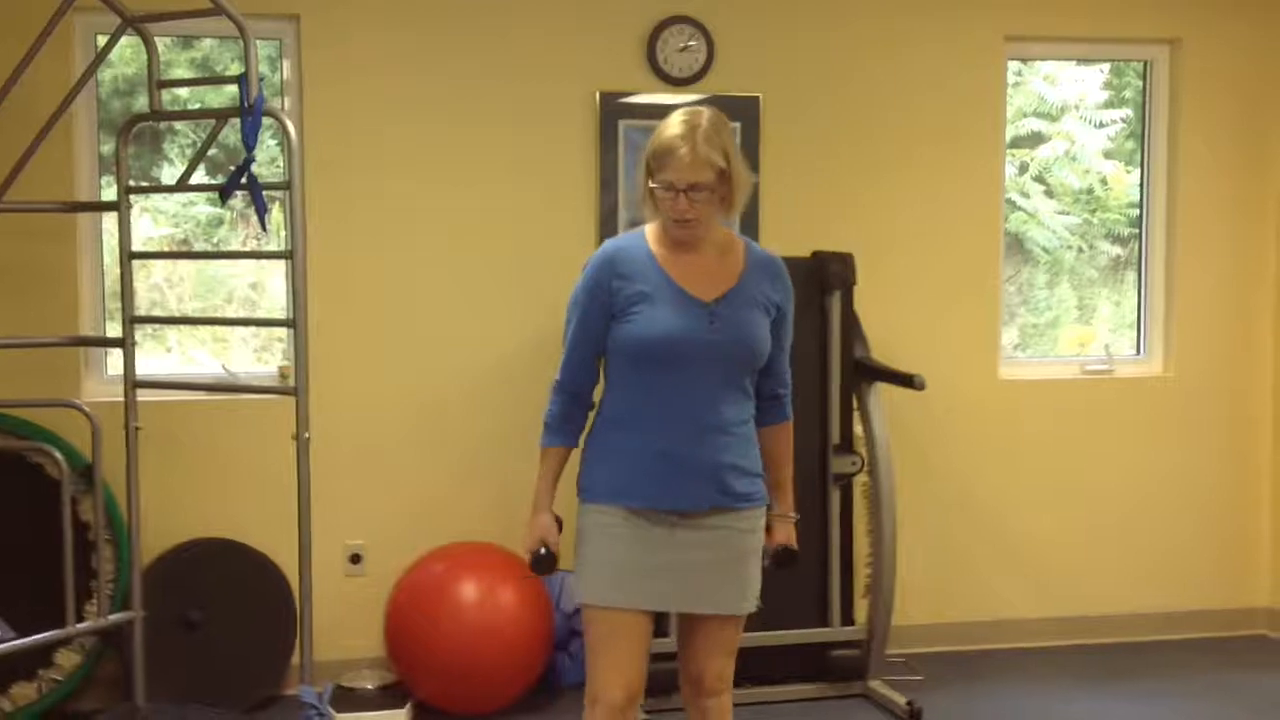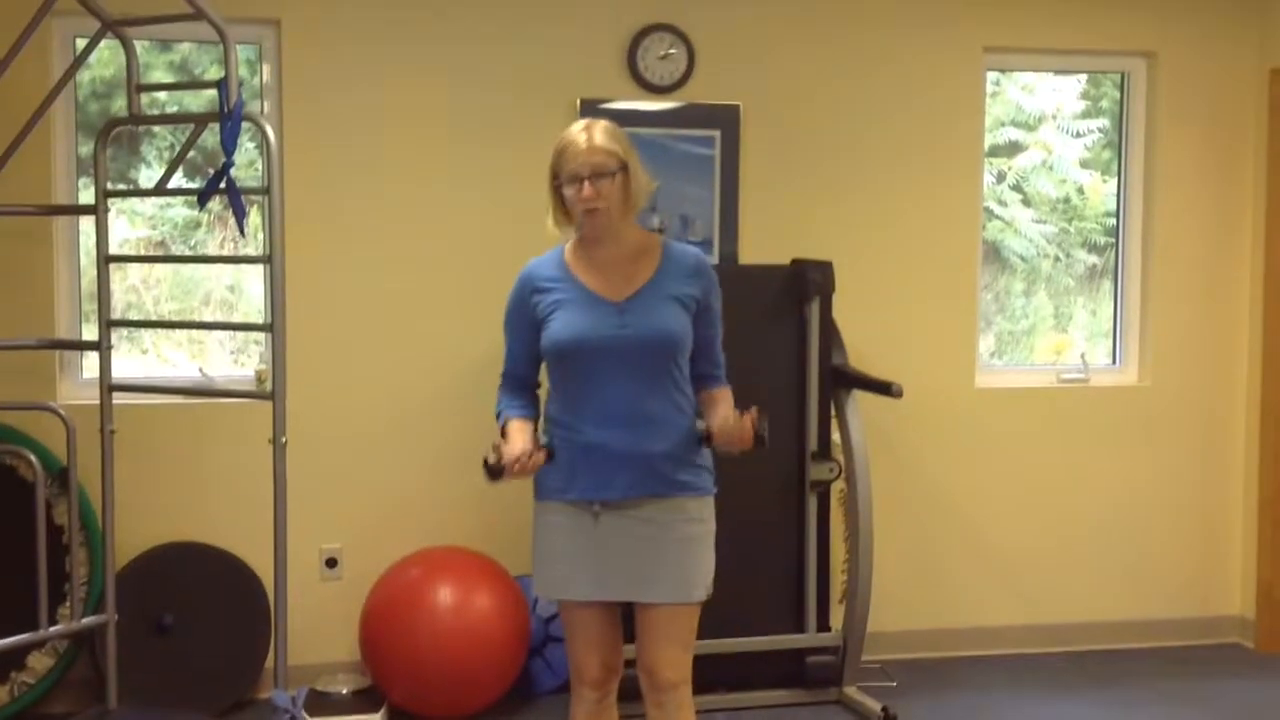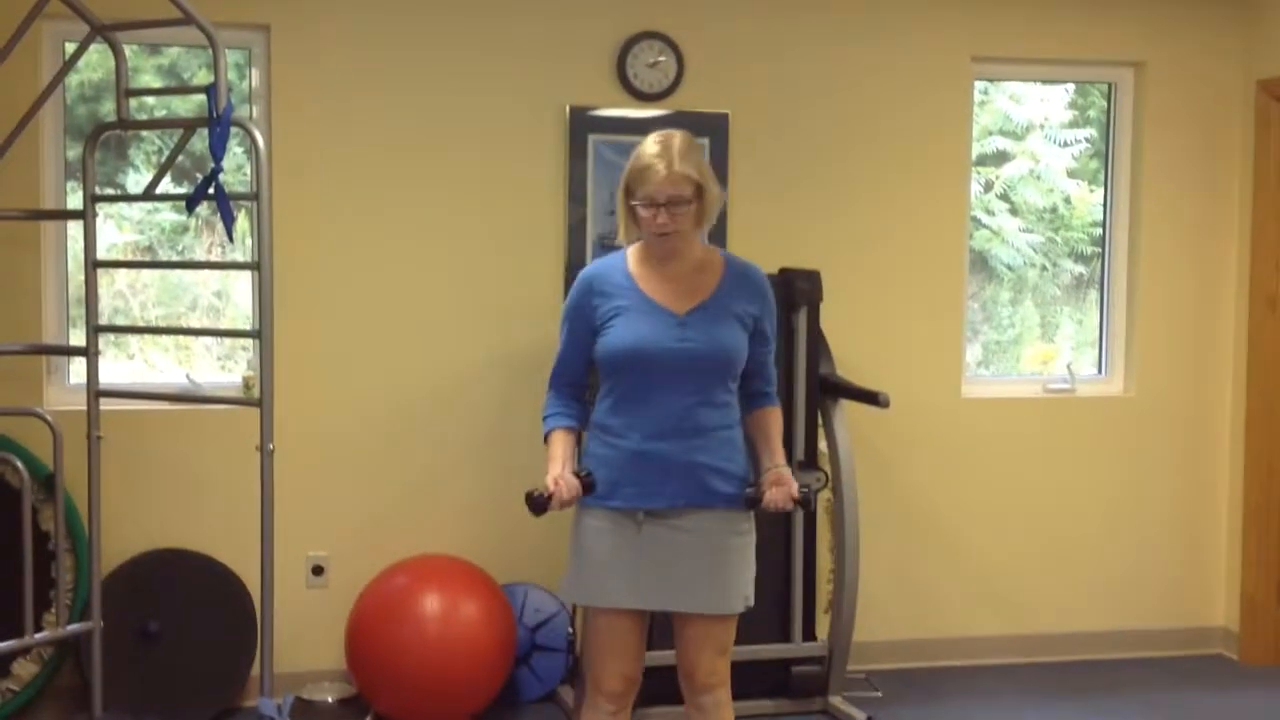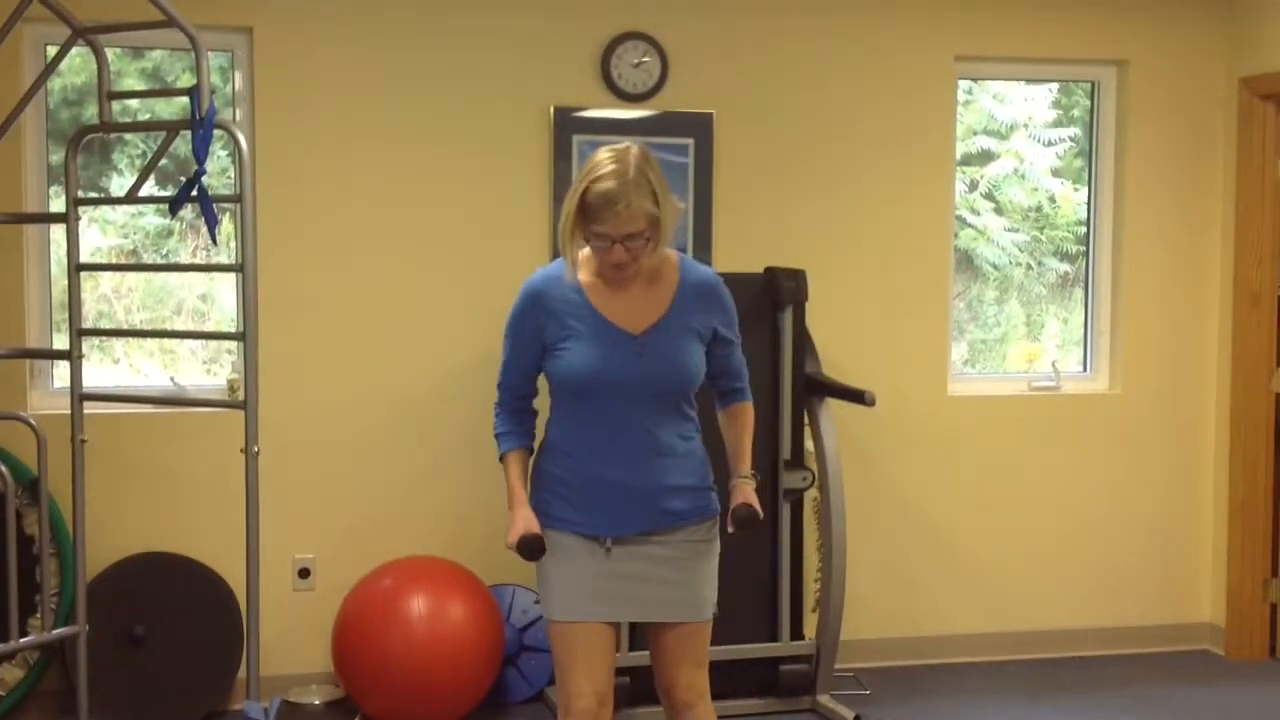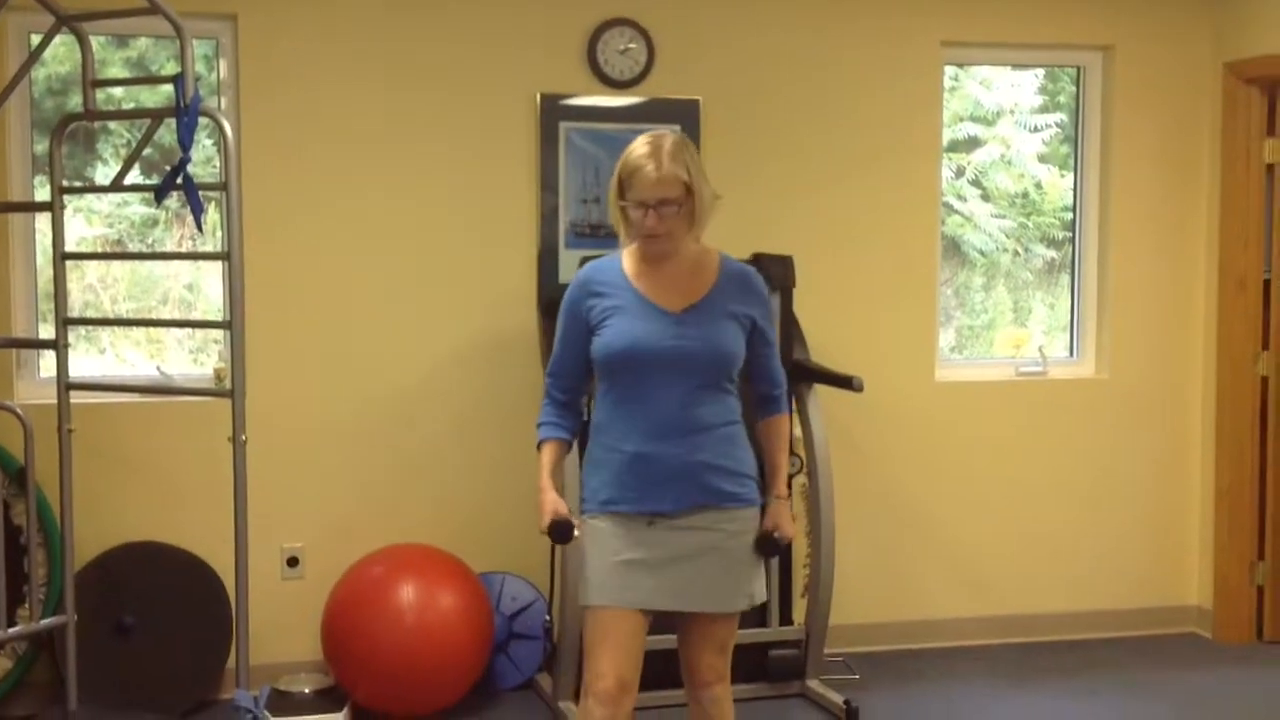
dt=1s
person 1, frame 1
left shoulder: (766, 275)
right shoulder: (614, 266)
left elbow: (772, 399)
right elbow: (571, 392)
left wrist: (782, 506)
right wrist: (543, 502)
left hip: (726, 511)
right hip: (624, 510)
person 1, frame 2
left shoulder: (689, 270)
right shoulder: (538, 281)
left elbow: (709, 375)
right elbow: (518, 386)
left wrist: (724, 423)
right wrist: (517, 442)
left hip: (672, 497)
right hip: (574, 501)
person 1, frame 3
left shoulder: (747, 287)
right shoulder: (597, 284)
left elbow: (759, 393)
right elbow: (566, 391)
left wrist: (774, 464)
right wrist: (559, 466)
left hip: (713, 508)
right hip: (614, 507)
person 1, frame 4
left shoulder: (703, 291)
right shoulder: (545, 295)
left elbow: (733, 388)
right elbow: (513, 404)
left wrist: (743, 477)
right wrist: (519, 501)
left hip: (679, 524)
right hip: (577, 529)
person 1, frame 5
left shoulder: (742, 287)
right shoulder: (593, 285)
left elbow: (771, 398)
right elbow: (561, 398)
left wrist: (779, 494)
right wrist: (548, 484)
left hip: (720, 509)
right hip: (618, 511)
